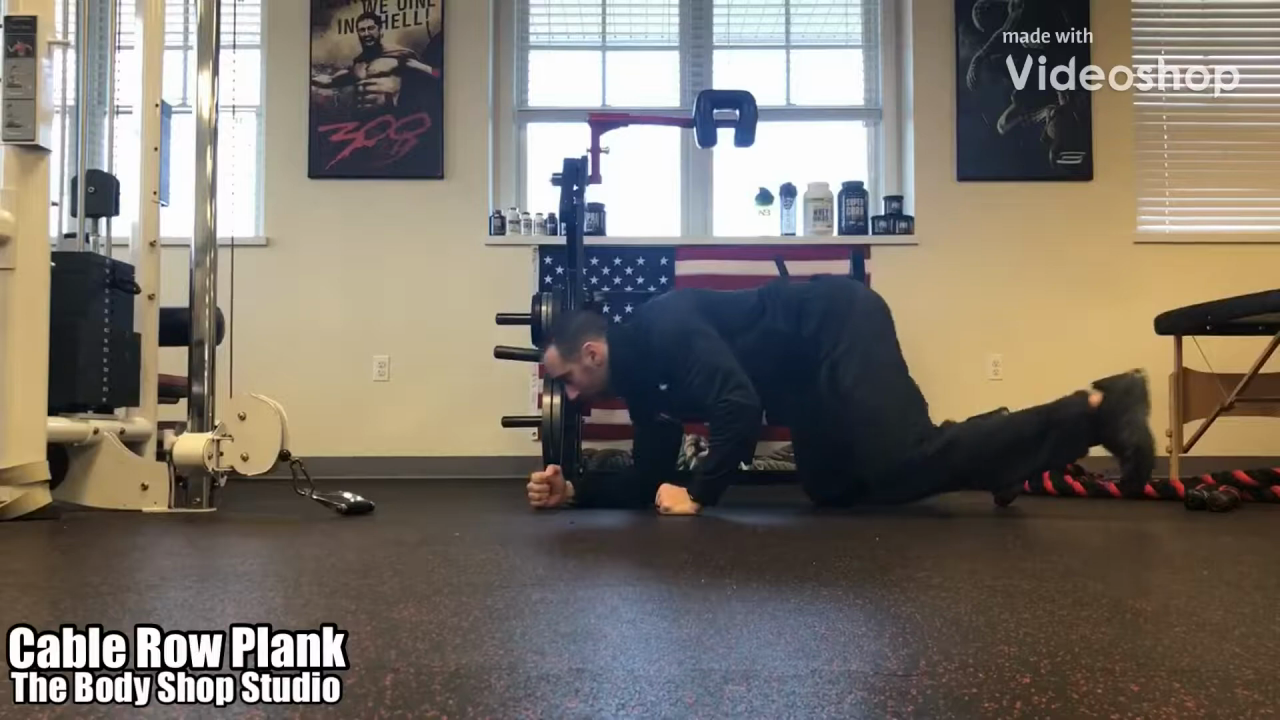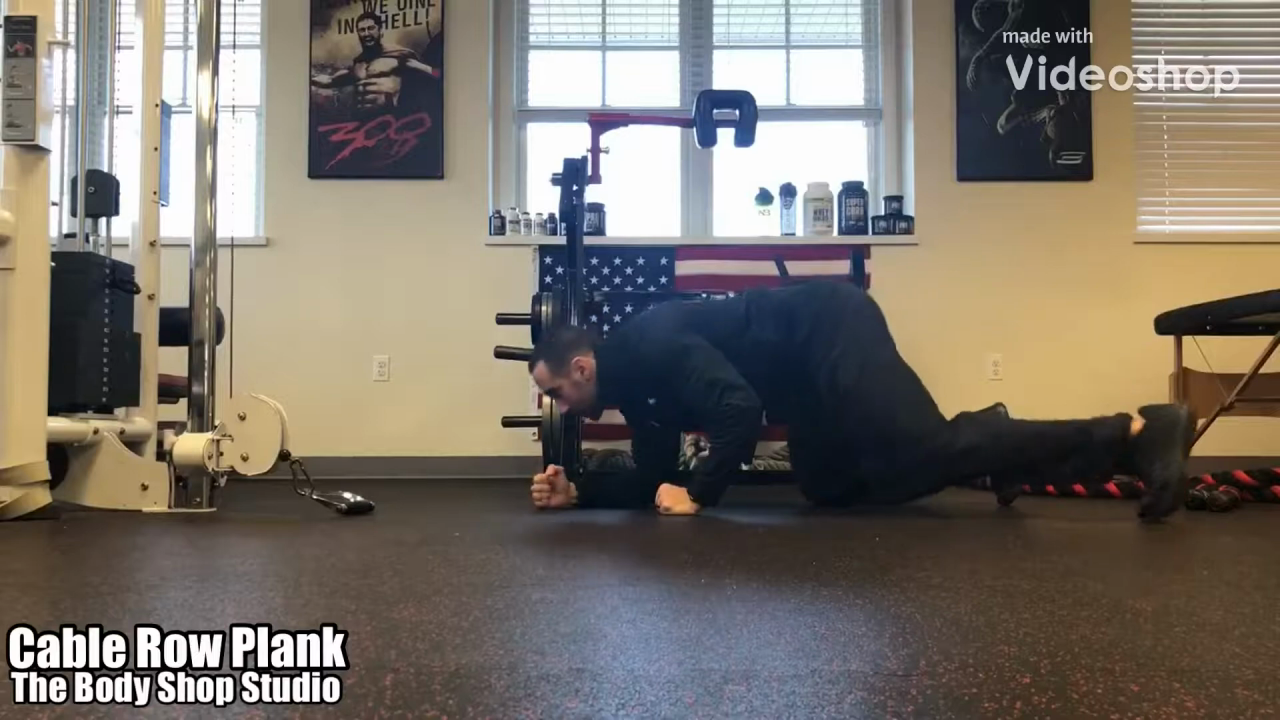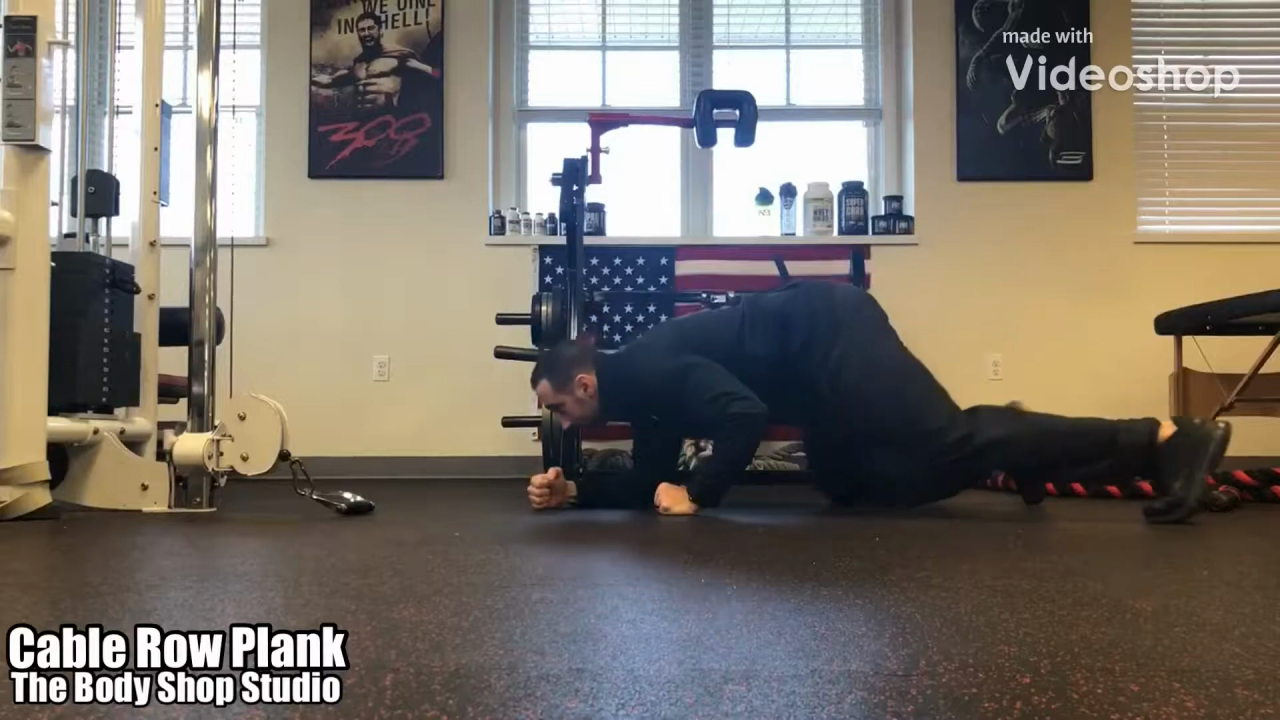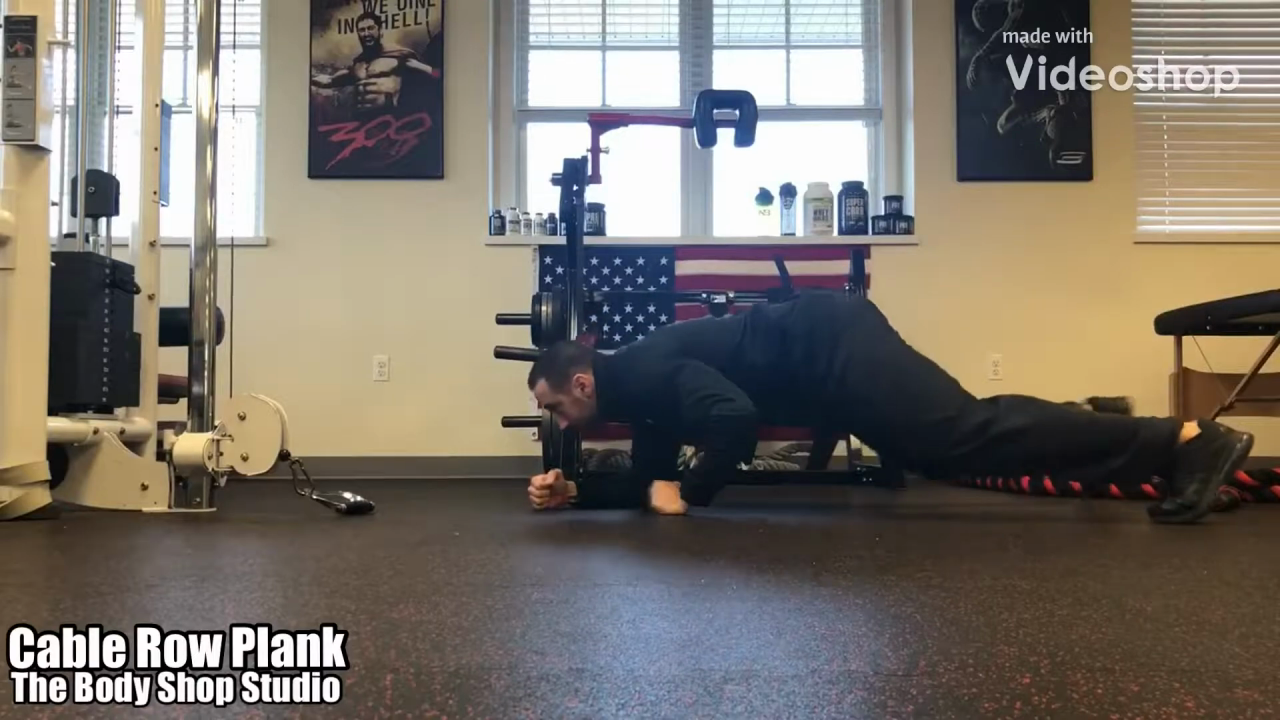
dt=0.2s
person 1, frame 1
left shoulder: (663, 326)
right shoulder: (644, 383)
left elbow: (741, 406)
right elbow: (650, 480)
left wrist: (699, 495)
right wrist: (575, 491)
left hip: (839, 325)
right hip: (814, 372)
left knee: (907, 467)
right knee: (832, 489)
left ankle: (1096, 407)
right ankle: (988, 448)
person 1, frame 2
left shoulder: (650, 343)
right shoulder: (638, 390)
left elbow: (740, 409)
right elbow: (652, 482)
left wrist: (699, 495)
right wrist: (576, 491)
left hip: (829, 328)
right hip: (811, 371)
left knee: (928, 453)
right knee: (828, 488)
left ankle: (1136, 434)
right ankle: (979, 435)
person 1, frame 3
left shoulder: (650, 366)
right shoulder: (640, 394)
left elbow: (746, 415)
right elbow: (651, 481)
left wrist: (696, 496)
right wrist: (574, 491)
left hip: (830, 330)
right hip: (821, 355)
left knee: (948, 444)
right knee: (848, 485)
left ankle: (1162, 440)
right ankle: (1002, 439)
person 1, frame 4
left shoulder: (646, 370)
right shoulder: (640, 395)
left elbow: (737, 417)
right elbow: (649, 480)
left wrist: (688, 495)
right wrist: (574, 490)
left hip: (832, 341)
right hip: (827, 354)
left knee: (968, 432)
right knee: (943, 453)
left ankle: (1185, 441)
right ankle: (1093, 426)
